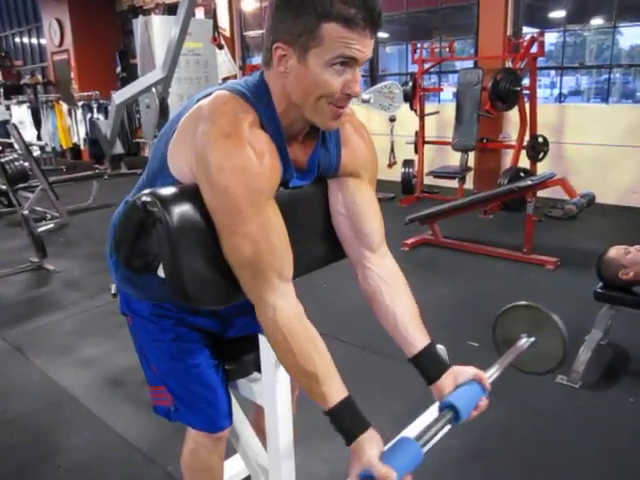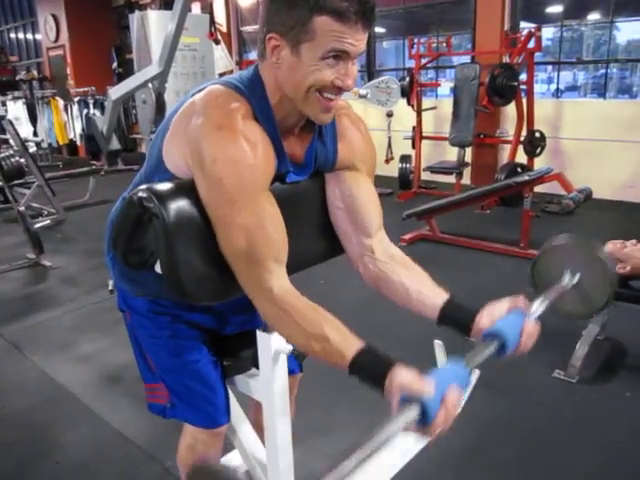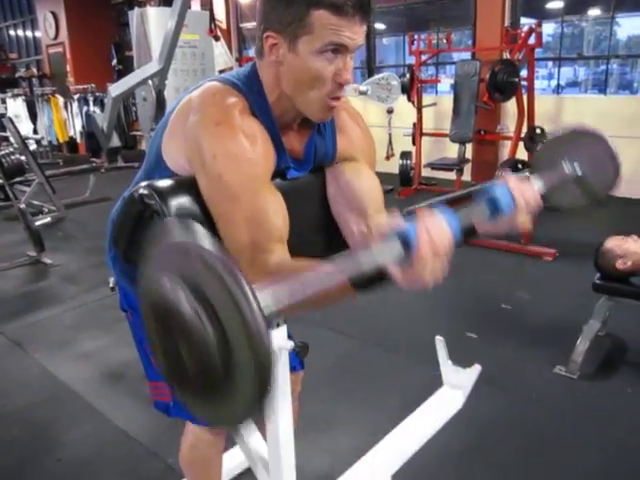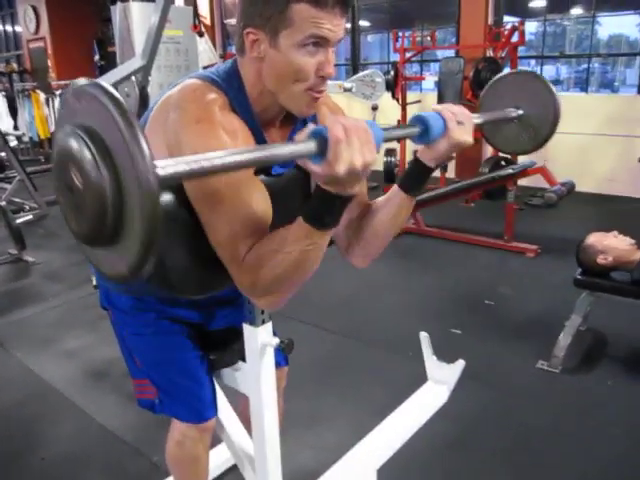
dt=0.3s
person 1, frame 1
left shoulder: (348, 138)
right shoulder: (234, 139)
left elbow: (373, 259)
right elbow: (274, 299)
left wrist: (437, 371)
right wrist: (355, 432)
left hip: (238, 275)
right hip: (162, 284)
right knee: (210, 423)
person 1, frame 2
left shoulder: (343, 131)
right shoulder: (227, 131)
left elbow: (372, 249)
right elbow: (270, 290)
left wrist: (468, 319)
right wrist: (384, 375)
left hip: (243, 269)
right hip: (160, 279)
right knee: (208, 418)
person 1, frame 3
left shoulder: (341, 124)
right shoulder: (226, 125)
left elbow: (369, 239)
right elbow: (271, 277)
right wrist: (384, 266)
left hip: (240, 270)
left knee: (284, 373)
person 1, frame 4
left shoulder: (321, 117)
right shoulder: (206, 120)
left elbow: (356, 246)
right elbow: (262, 284)
left wrist: (423, 167)
right wrist: (332, 194)
left hip: (221, 271)
right hip: (145, 279)
left knee: (268, 372)
right knee: (196, 415)
